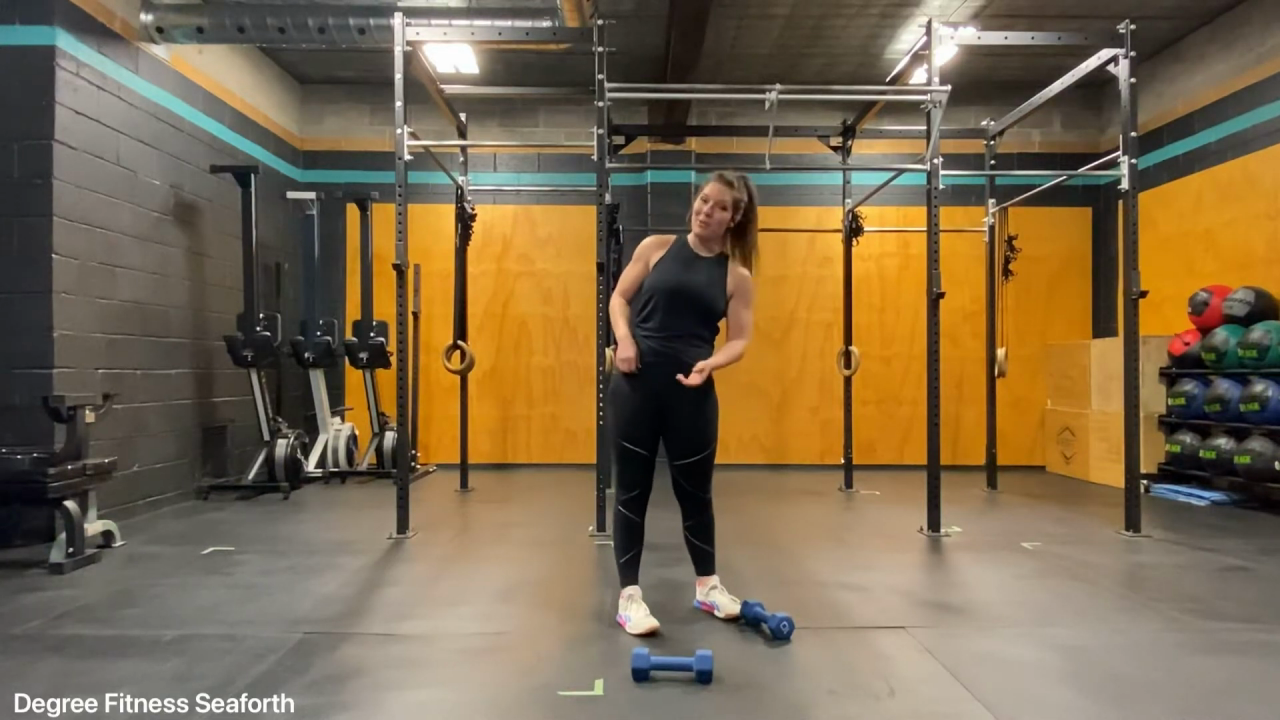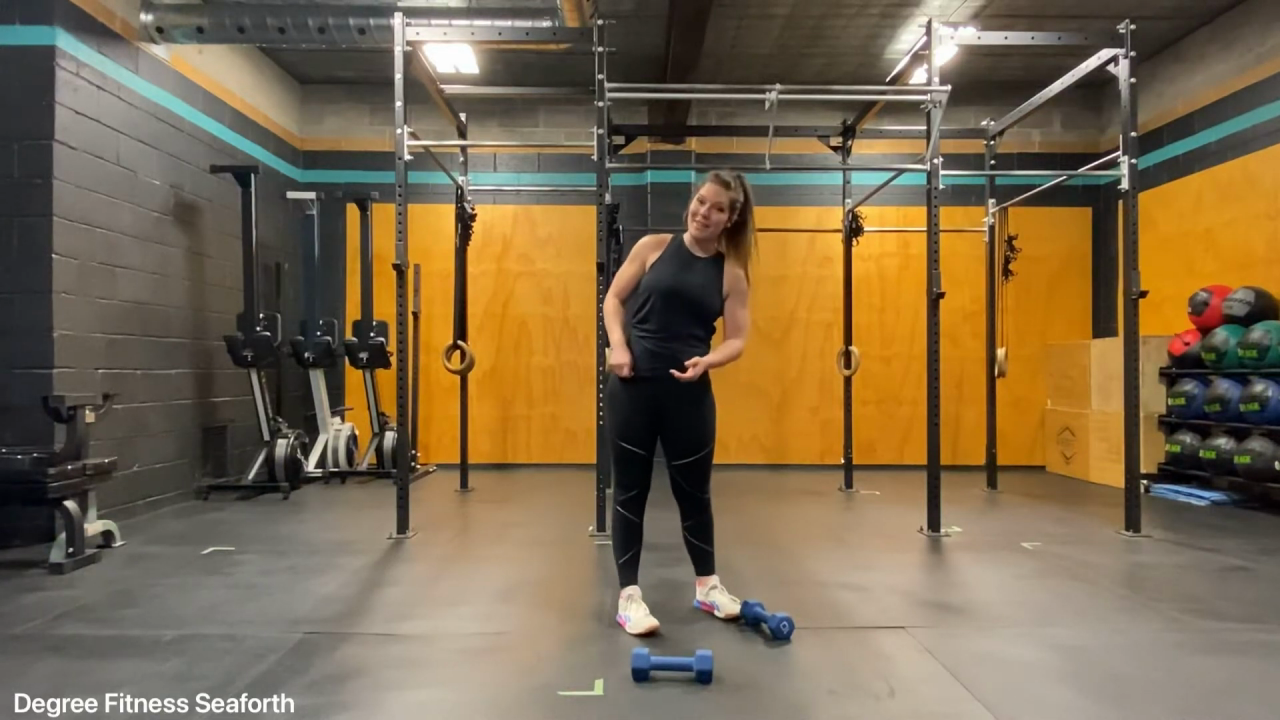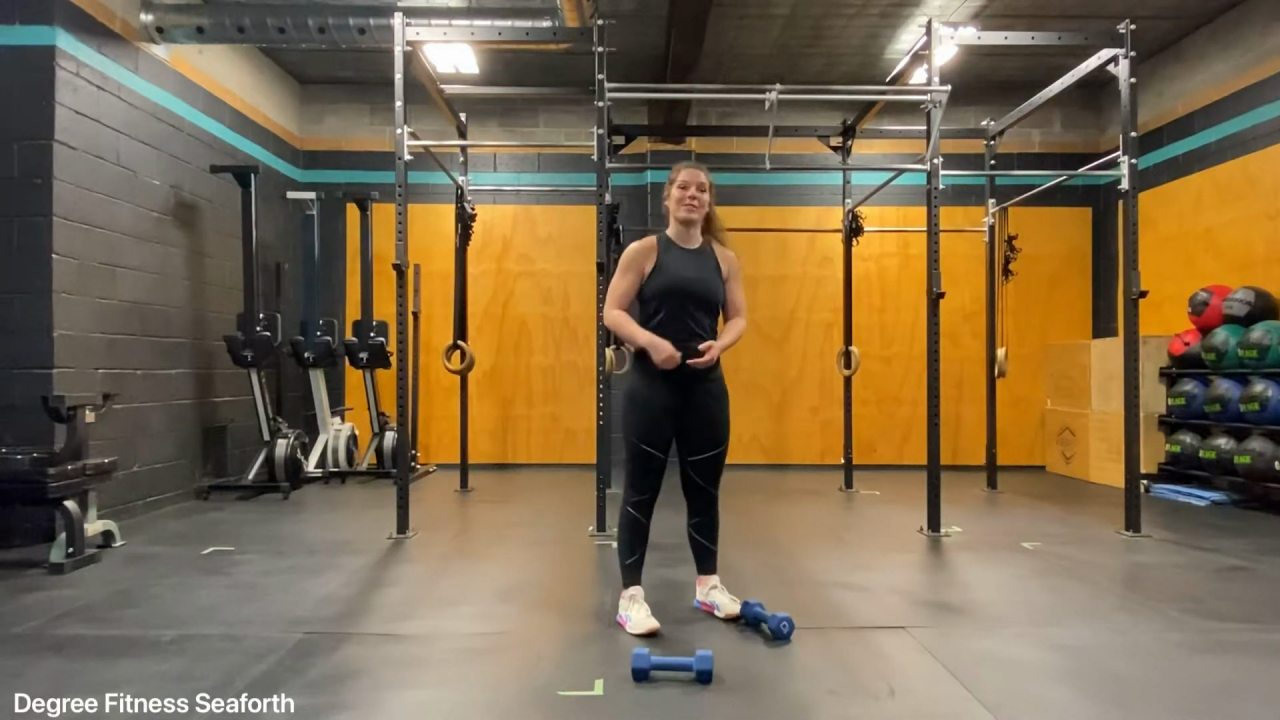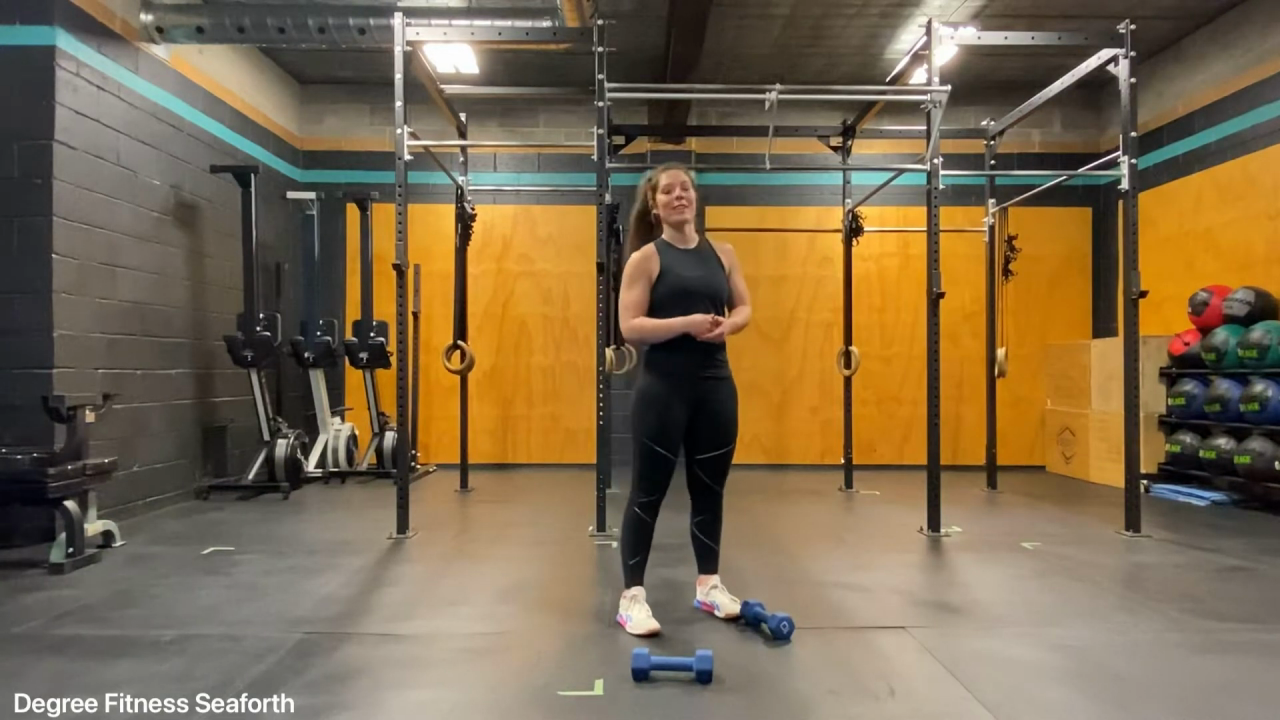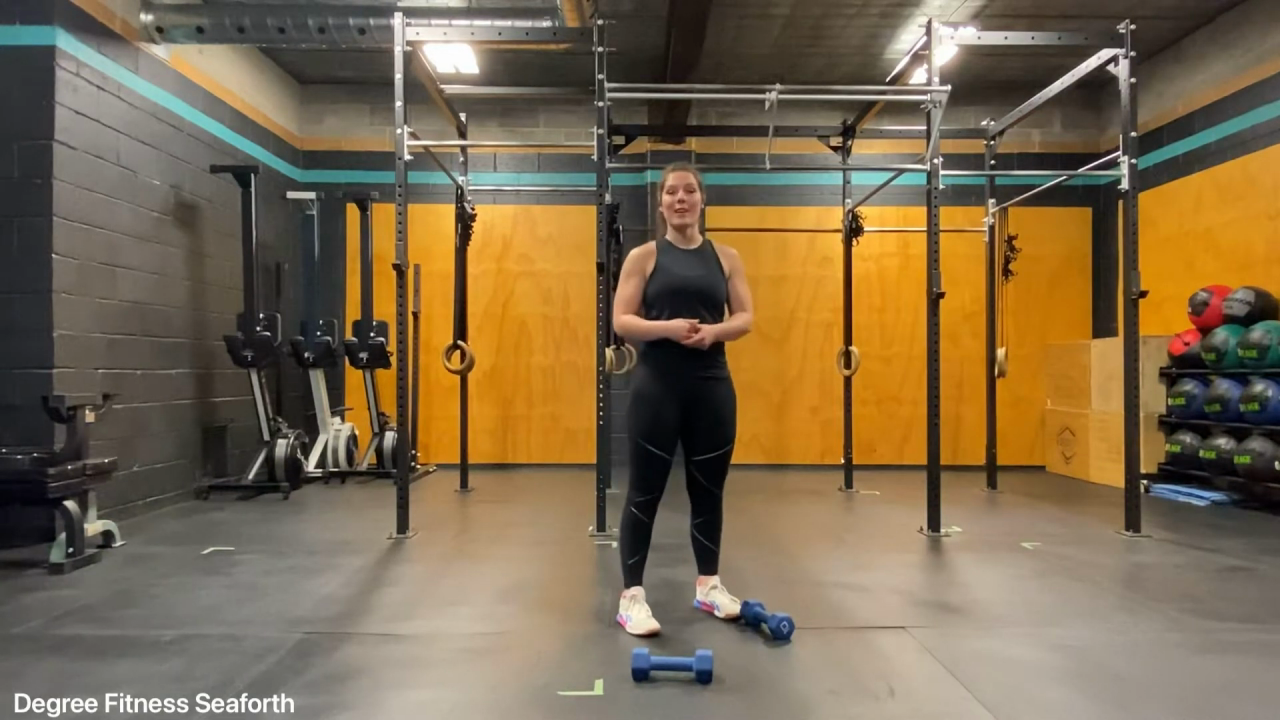
dt=0.4s
person 1, frame 1
left shoulder: (736, 276)
right shoulder: (656, 247)
left elbow: (739, 339)
right elbow: (620, 297)
left wrist: (709, 364)
right wrist: (624, 338)
left hip: (691, 391)
right hip: (637, 383)
left knee: (695, 490)
right knee: (632, 489)
left ankle: (707, 584)
right ankle: (629, 594)
person 1, frame 2
left shoulder: (732, 274)
right shoulder: (652, 247)
left elbow: (737, 339)
right elbow: (614, 298)
left wrist: (706, 362)
right wrist: (618, 344)
left hip: (689, 390)
right hip: (633, 383)
left knee: (694, 491)
right knee: (631, 490)
left ankle: (707, 584)
right ankle: (629, 594)
person 1, frame 3
left shoulder: (724, 258)
right shoulder: (644, 251)
left elbow: (738, 317)
right elbow: (613, 311)
left wrist: (719, 345)
right wrist: (651, 341)
left hip: (706, 386)
right hip: (652, 385)
left knee: (704, 489)
right knee: (641, 490)
left ankle: (708, 583)
right ankle: (631, 595)
person 1, frame 4
left shoulder: (722, 253)
right shoulder: (645, 259)
left elbow: (743, 307)
right elbow: (630, 326)
left wrist: (726, 325)
right wrist: (687, 323)
left hip: (716, 384)
right hip: (663, 385)
left knee: (709, 488)
right knee: (648, 491)
left ankle: (708, 583)
right ankle: (632, 596)
person 1, frame 5
left shoulder: (726, 257)
right shoulder: (644, 256)
left elbow: (745, 317)
right elbow: (621, 320)
left wrist: (715, 330)
right wrist: (668, 328)
left hip: (712, 385)
right hip: (656, 384)
left knee: (708, 489)
right knee: (645, 490)
left ankle: (708, 584)
right ankle: (632, 595)
